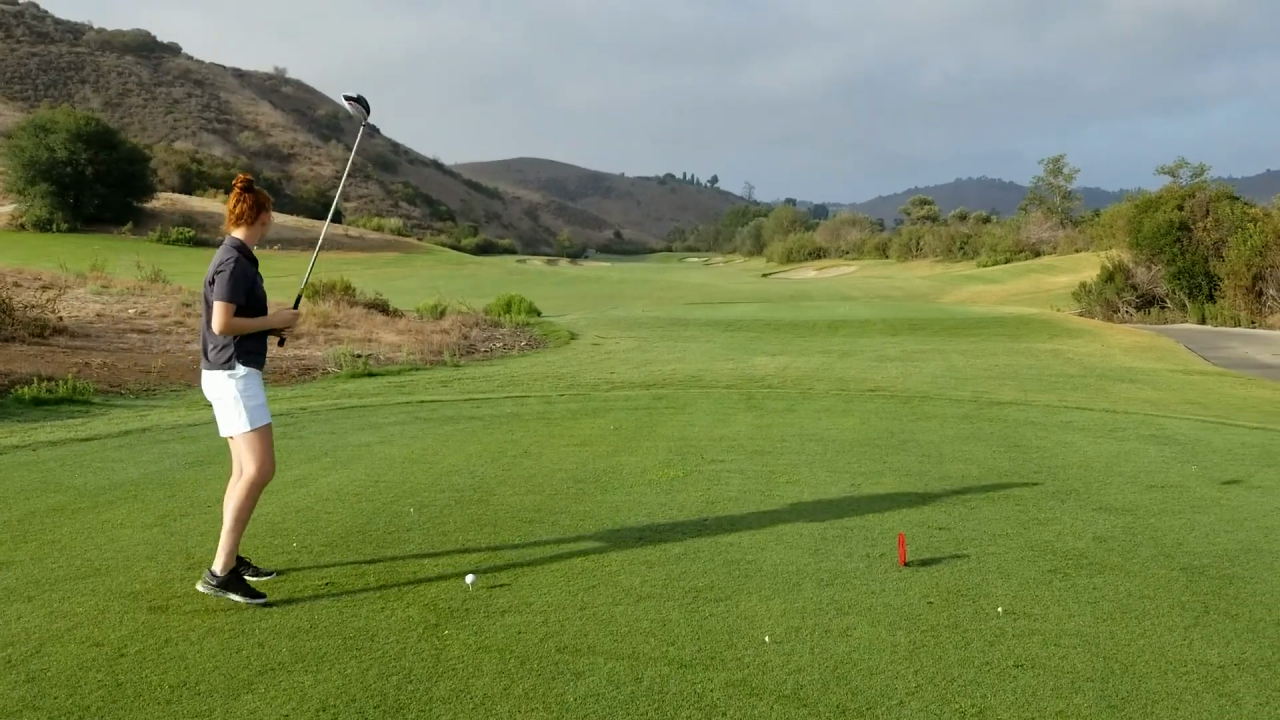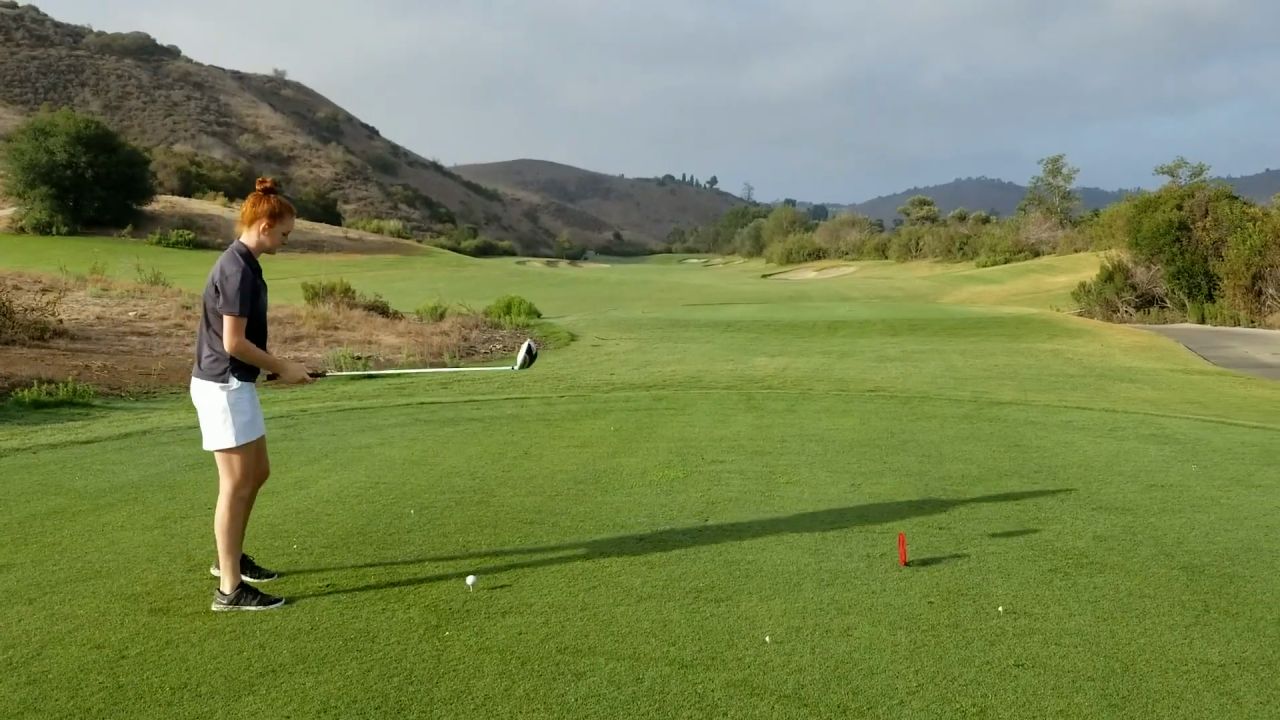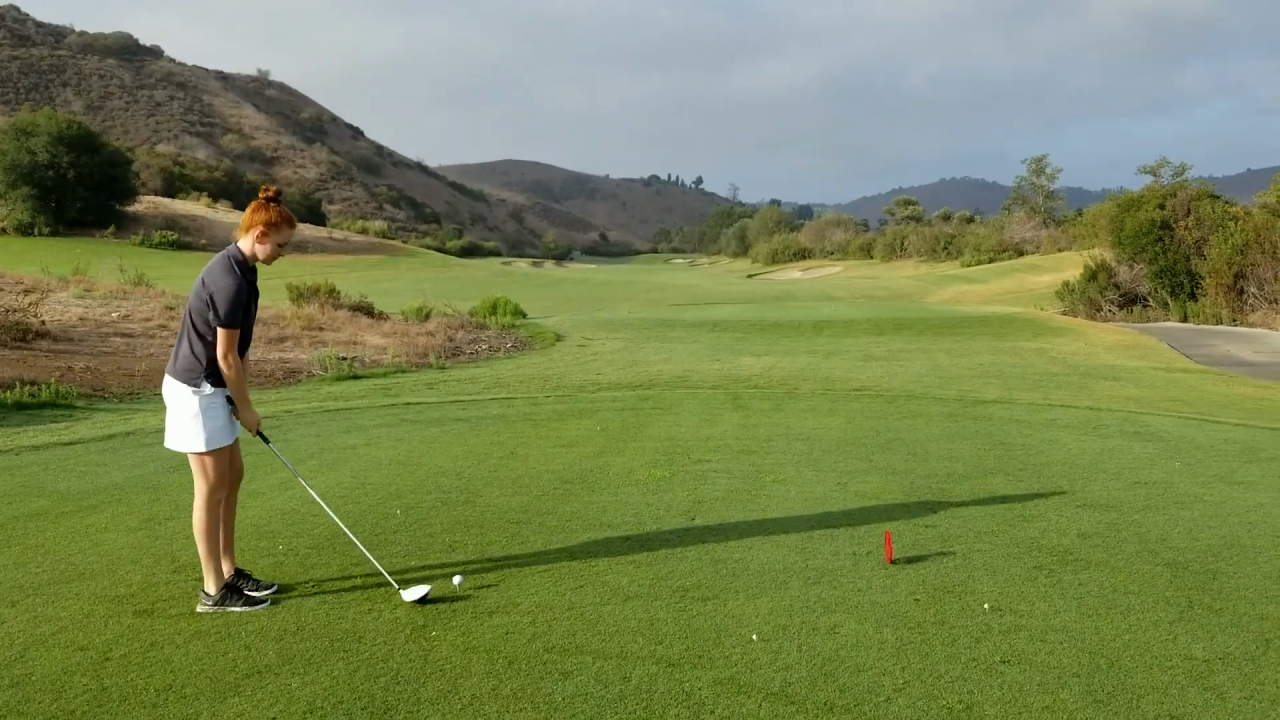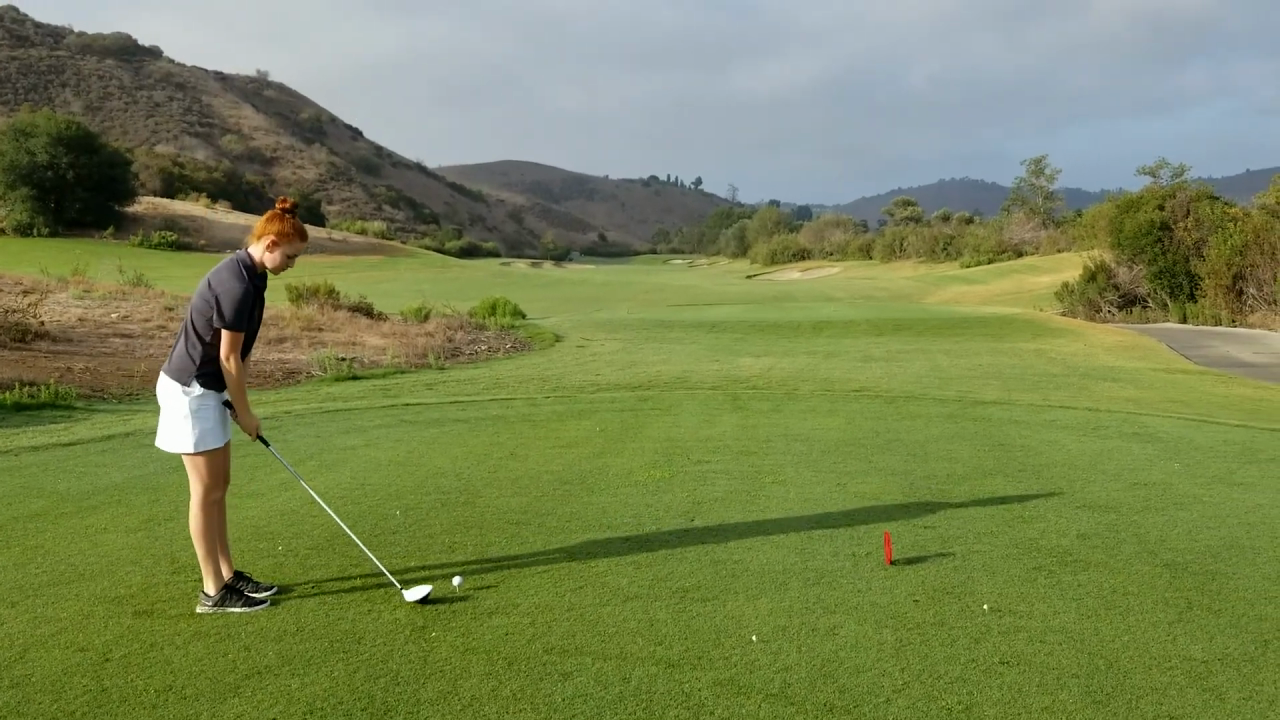
dt=0.4s
person 1, frame 1
left shoulder: (235, 258)
right shoulder: (234, 261)
right elbow: (221, 324)
left wrist: (273, 323)
right wrist: (272, 321)
left hip: (236, 373)
right hip: (233, 375)
left knee: (246, 469)
right knee: (259, 469)
left ankle: (229, 557)
right ankle: (221, 571)
person 1, frame 2
left shoulder: (242, 263)
right shoulder: (238, 271)
right elbow: (233, 343)
left wrist: (274, 365)
right wrist: (282, 368)
left hip: (235, 385)
right hip: (223, 386)
left knee: (258, 474)
right knee: (236, 485)
left ankle: (230, 557)
right ankle: (230, 588)
person 1, frame 3
left shoulder: (241, 268)
right shoulder: (230, 280)
right elbow: (225, 355)
left wrist: (242, 399)
right wrist: (246, 408)
left hip: (211, 388)
right hip: (196, 389)
left knee: (231, 482)
right knee: (212, 489)
left ankle: (229, 572)
right ankle: (214, 591)
person 1, frame 4
left shoulder: (251, 274)
right shoulder: (237, 284)
right elbow: (229, 357)
left wrist: (237, 403)
right wrist: (244, 411)
left hip: (205, 388)
right hip: (189, 389)
left knee: (219, 485)
right knee: (206, 490)
left ankle: (227, 575)
right ankle: (213, 591)
